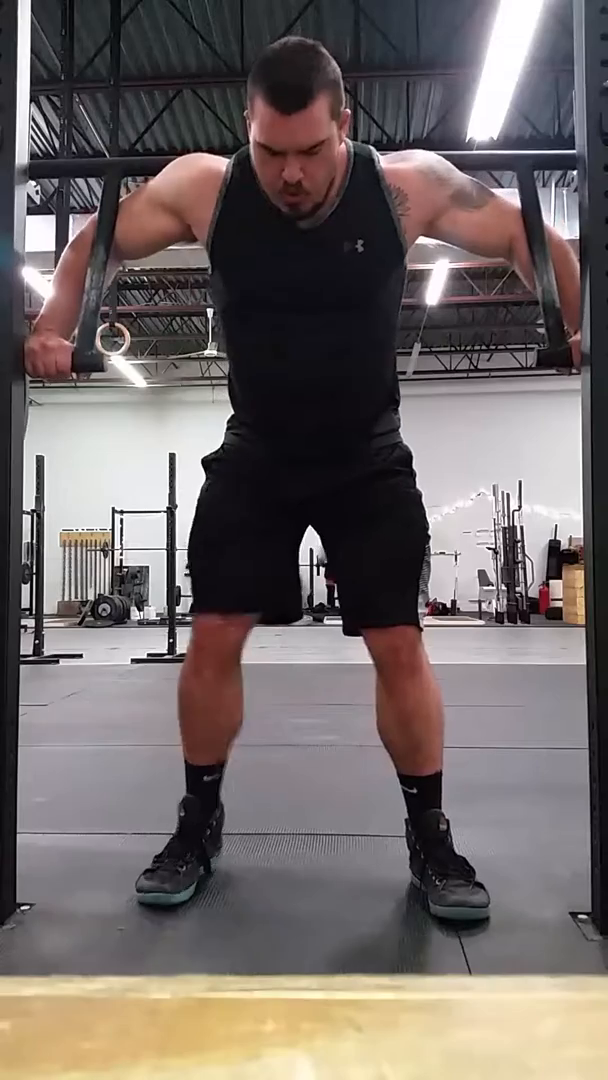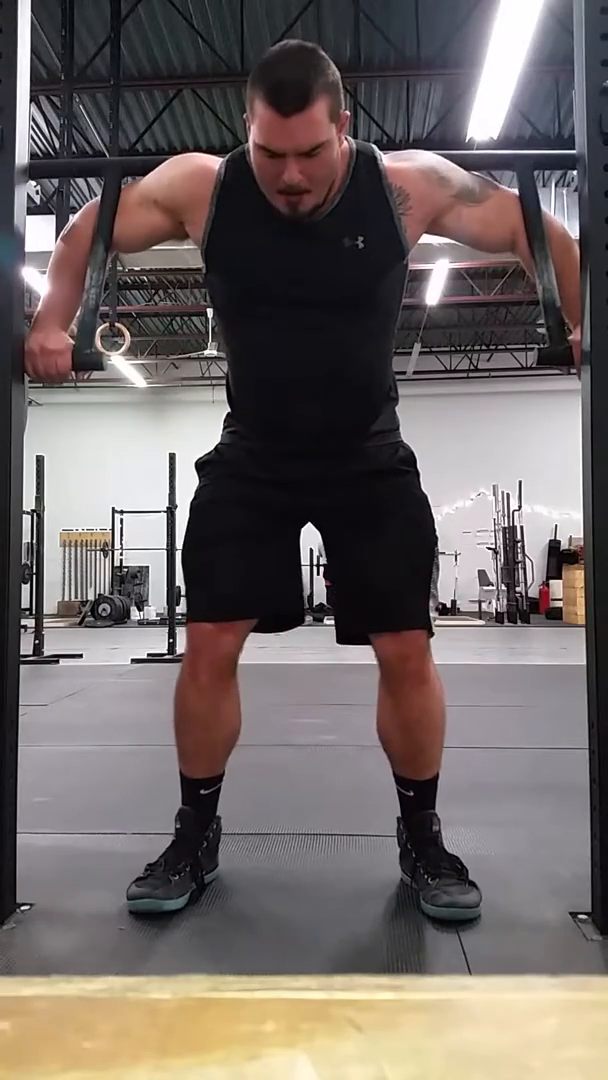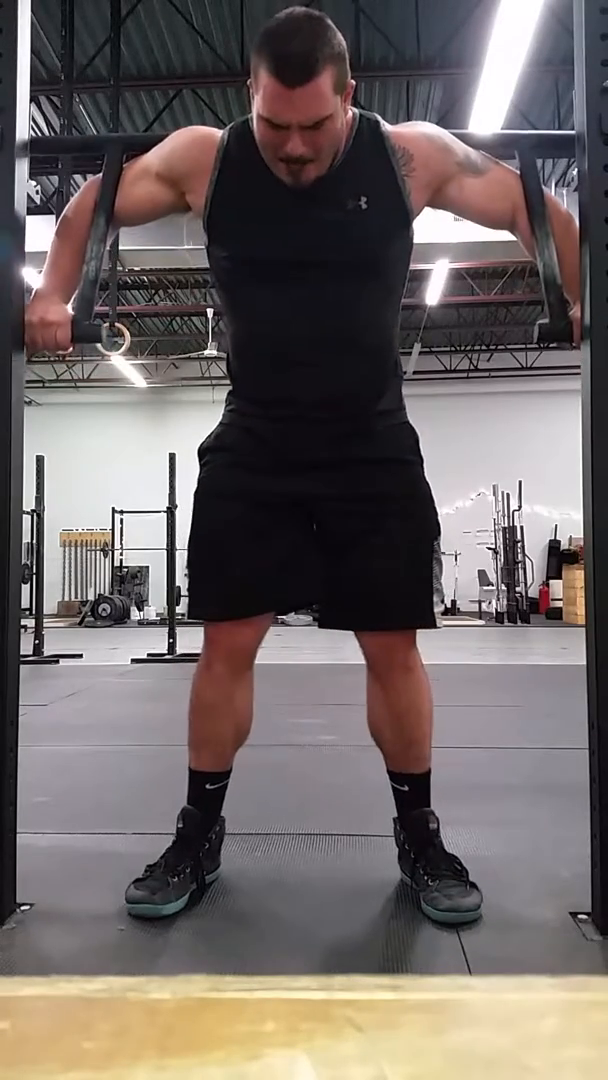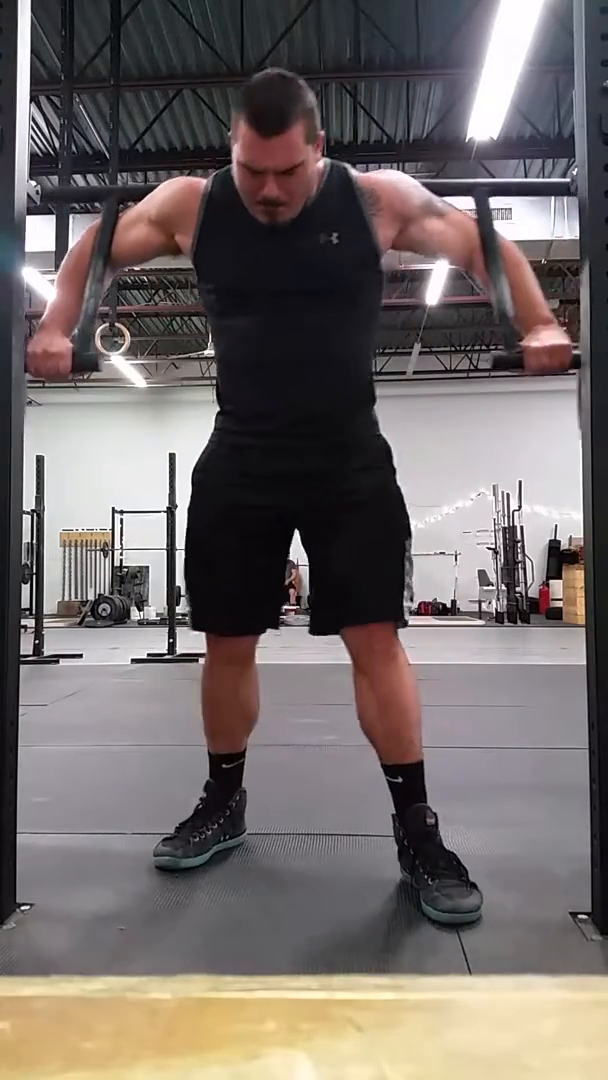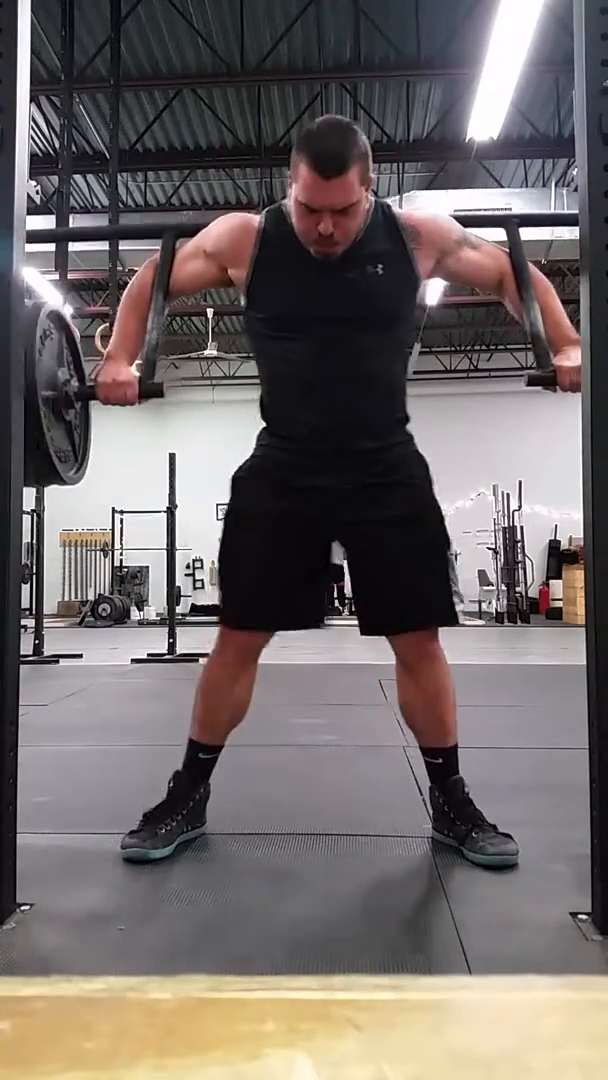
dt=1s
person 1, frame 1
left shoulder: (407, 185)
right shoulder: (203, 187)
left elbow: (531, 242)
right elbow: (96, 242)
left wrist: (578, 333)
right wrist: (54, 330)
left hip: (369, 464)
right hip: (253, 461)
left knee: (399, 647)
right knee: (213, 639)
left ankle: (430, 837)
right ankle: (198, 823)
person 1, frame 2
left shoulder: (409, 184)
right shoulder: (199, 186)
left elbow: (536, 235)
right elbow: (86, 232)
left wrist: (580, 326)
right wrist: (52, 323)
left hip: (370, 462)
right hip: (249, 460)
left knee: (406, 651)
right knee: (209, 645)
left ankle: (422, 837)
right ankle: (195, 836)
person 1, frame 3
left shoulder: (411, 155)
right shoulder: (202, 158)
left elbow: (534, 210)
right elbow: (91, 205)
left wrist: (579, 302)
right wrist: (53, 296)
left hip: (373, 450)
right hip: (251, 448)
left knee: (392, 647)
right knee: (228, 642)
left ankle: (419, 836)
right ankle: (199, 835)
person 1, frame 4
left shoulder: (378, 199)
right shoulder: (192, 205)
left elbow: (486, 245)
right elbow: (94, 249)
left wrist: (538, 326)
right wrist: (57, 328)
left hip: (349, 459)
right hip: (240, 459)
left knee: (375, 637)
right knee: (228, 640)
left ankle: (416, 830)
right ankle: (223, 802)
person 1, frame 5
left shoulder: (416, 235)
right shoulder: (243, 239)
left elbow: (510, 274)
right elbow: (151, 282)
left wrist: (566, 346)
right wrist: (120, 360)
left hip: (386, 471)
right hip: (280, 472)
left knee: (418, 641)
right knee: (239, 639)
left ankle: (451, 803)
right ankle: (188, 795)
